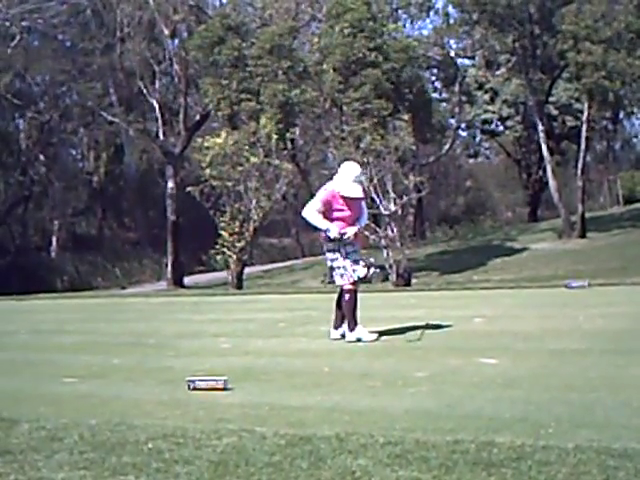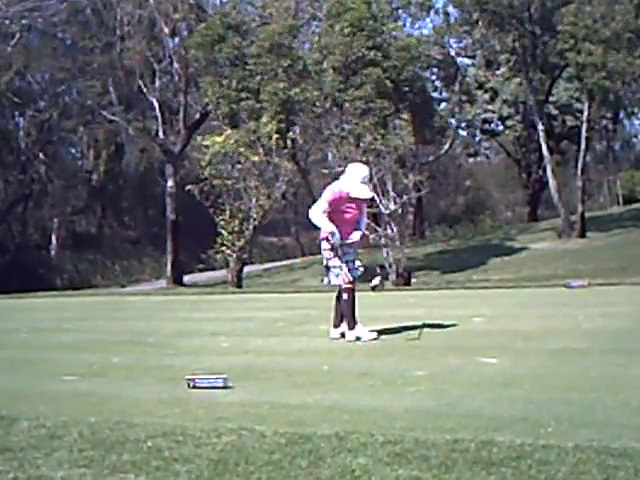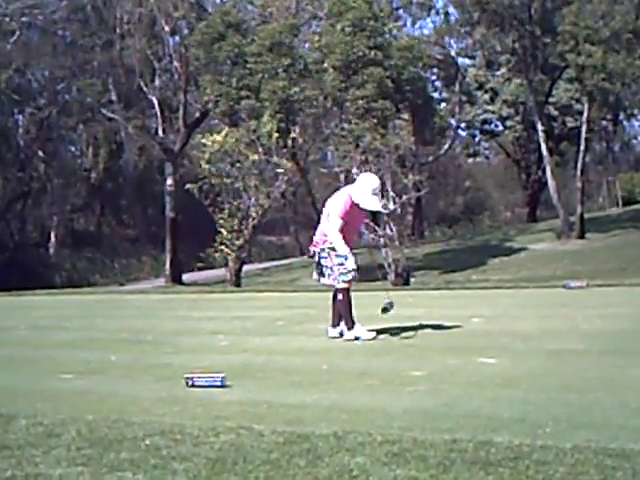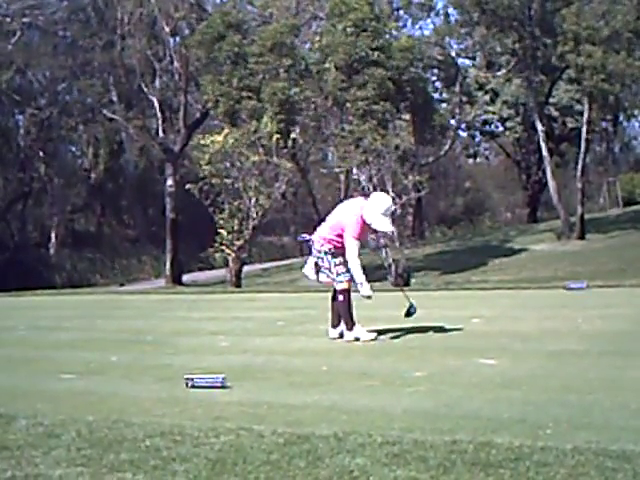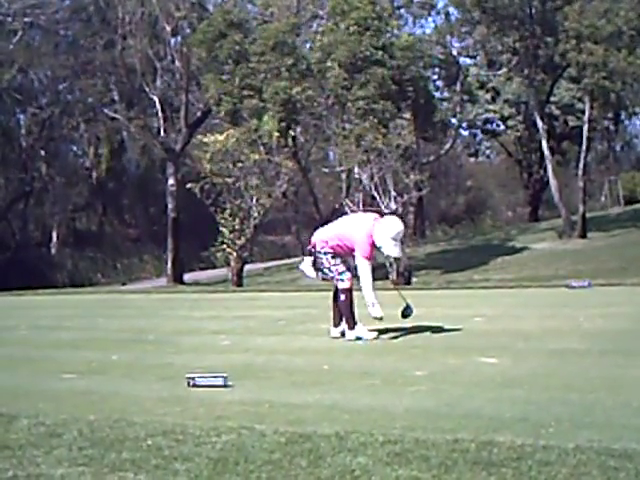
dt=0.2s
person 1, frame 1
left shoulder: (355, 191)
right shoulder: (329, 192)
left elbow: (363, 214)
right elbow: (308, 211)
left wrist: (356, 228)
right wrist: (329, 228)
left hip: (351, 243)
right hip: (337, 244)
left knee: (348, 285)
right knee: (350, 285)
left ankle: (337, 328)
right ankle: (353, 330)
person 1, frame 2
left shoulder: (357, 192)
right shoulder: (334, 192)
left elbow: (361, 215)
right elbow: (314, 213)
left wrist: (359, 230)
right wrist: (331, 231)
left hip: (348, 244)
right hip: (334, 245)
left knee: (346, 284)
right knee: (347, 284)
left ankle: (337, 327)
right ankle: (352, 329)
person 1, frame 3
left shoulder: (360, 198)
right shoulder: (344, 202)
right elbow: (333, 232)
left wrist: (362, 233)
right wrist: (347, 256)
left hip: (340, 246)
right hip: (329, 245)
left knee: (341, 284)
right knee: (343, 284)
left ankle: (335, 327)
right ankle: (351, 329)
person 1, frame 4
left shoulder: (366, 205)
right shoulder: (355, 220)
right elbow: (352, 255)
left wrist: (367, 238)
right wrist: (362, 283)
left hip: (336, 248)
right hip: (326, 246)
left knee: (340, 285)
right knee: (343, 285)
left ankle: (335, 328)
right ankle: (351, 330)
person 1, frame 5
left shoulder: (377, 220)
right shoulder: (365, 238)
right elbow: (364, 275)
right wrist: (373, 303)
left hip: (332, 245)
right hip: (324, 246)
left knee: (341, 283)
right knee: (345, 283)
left ankle: (336, 327)
right ankle: (352, 329)
